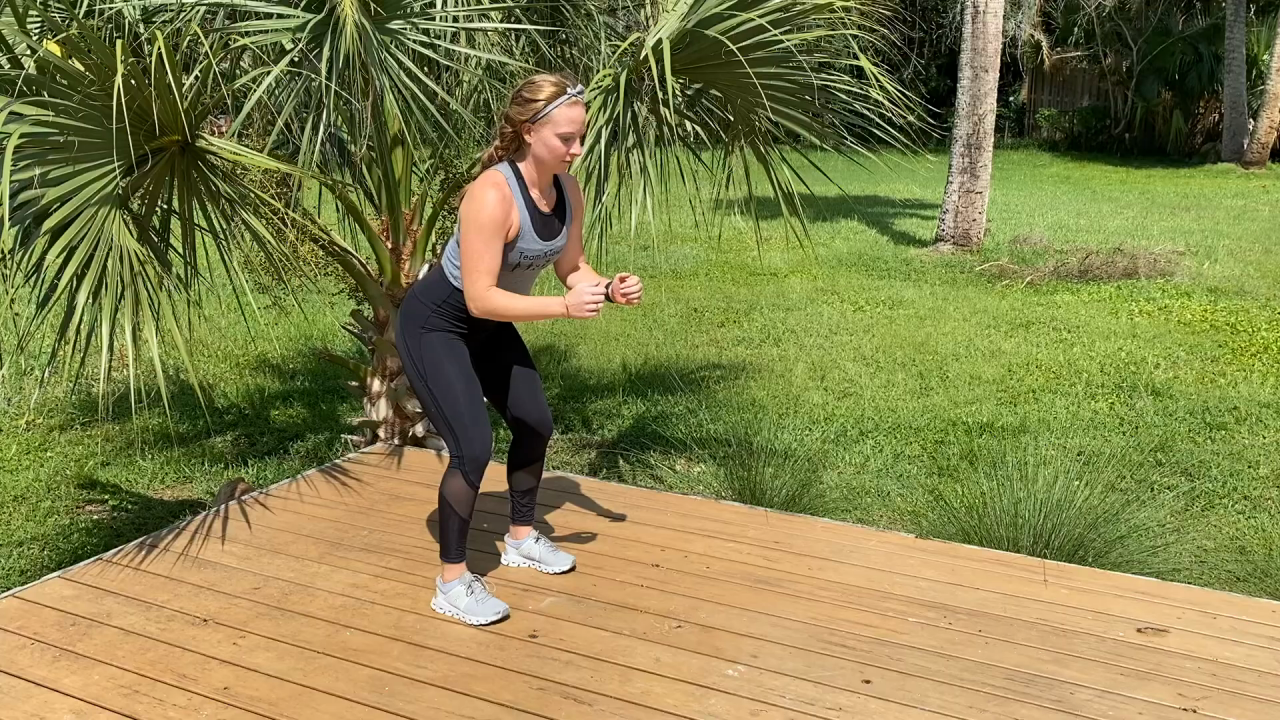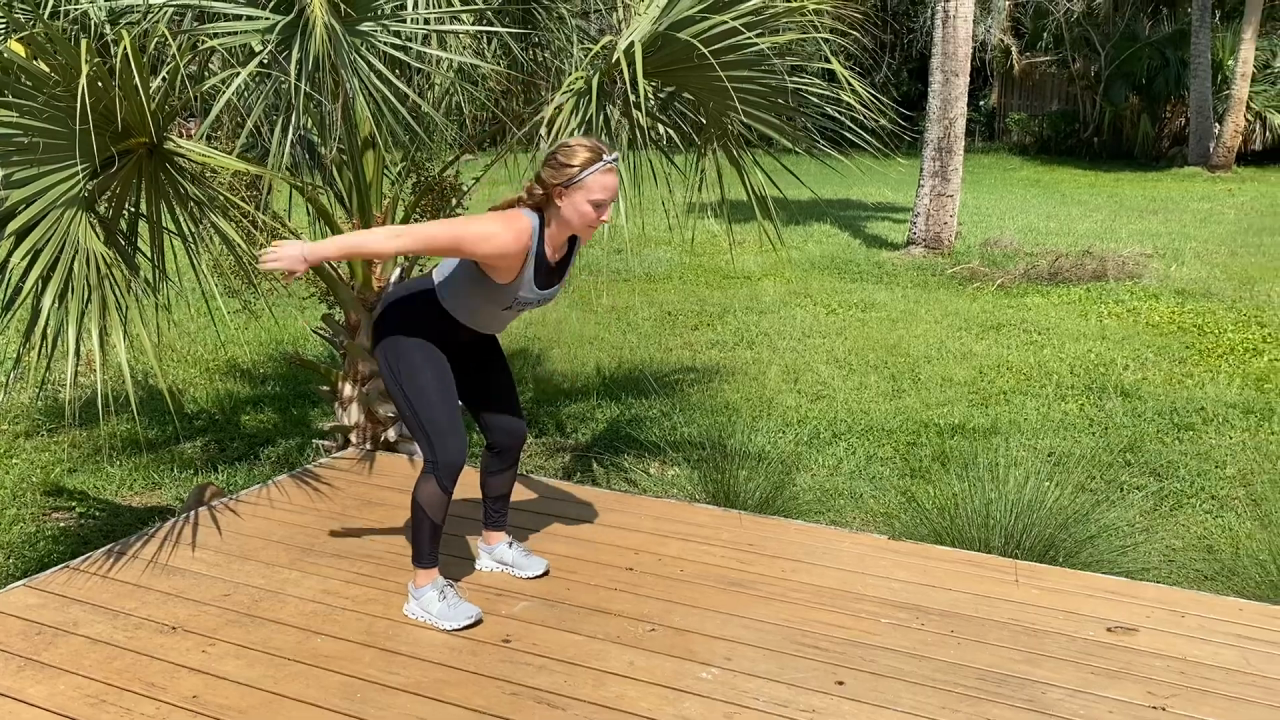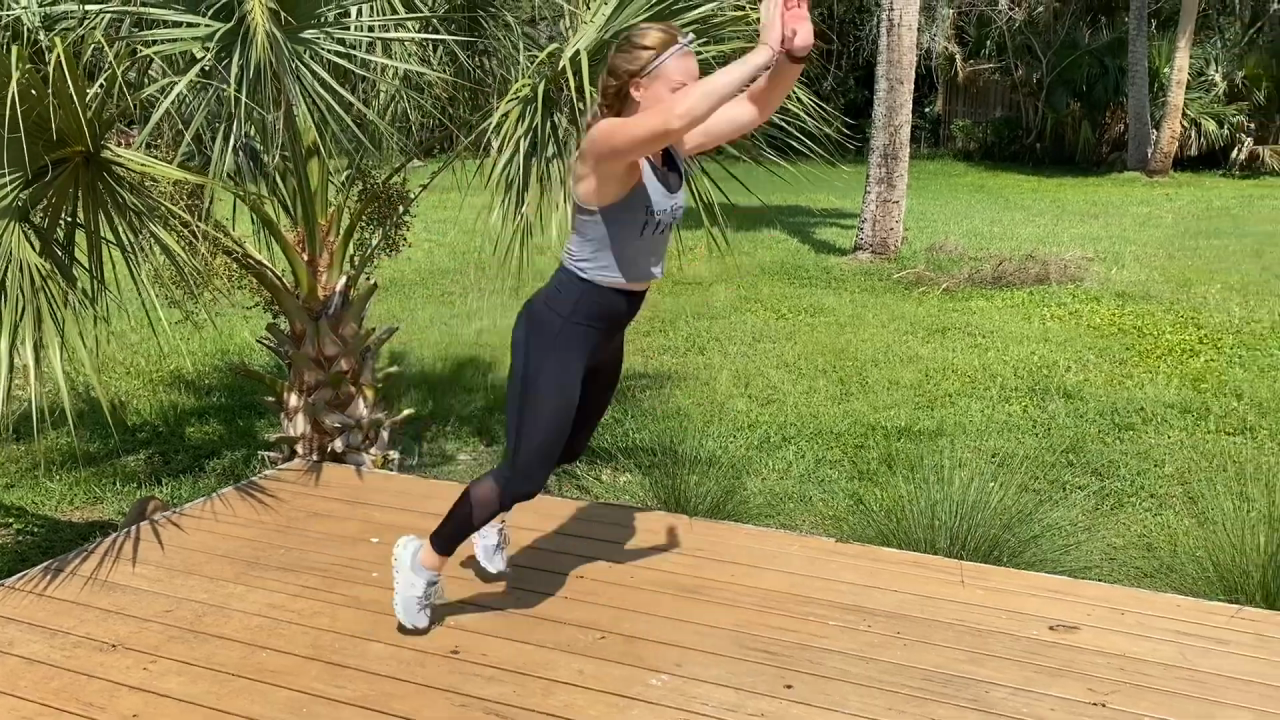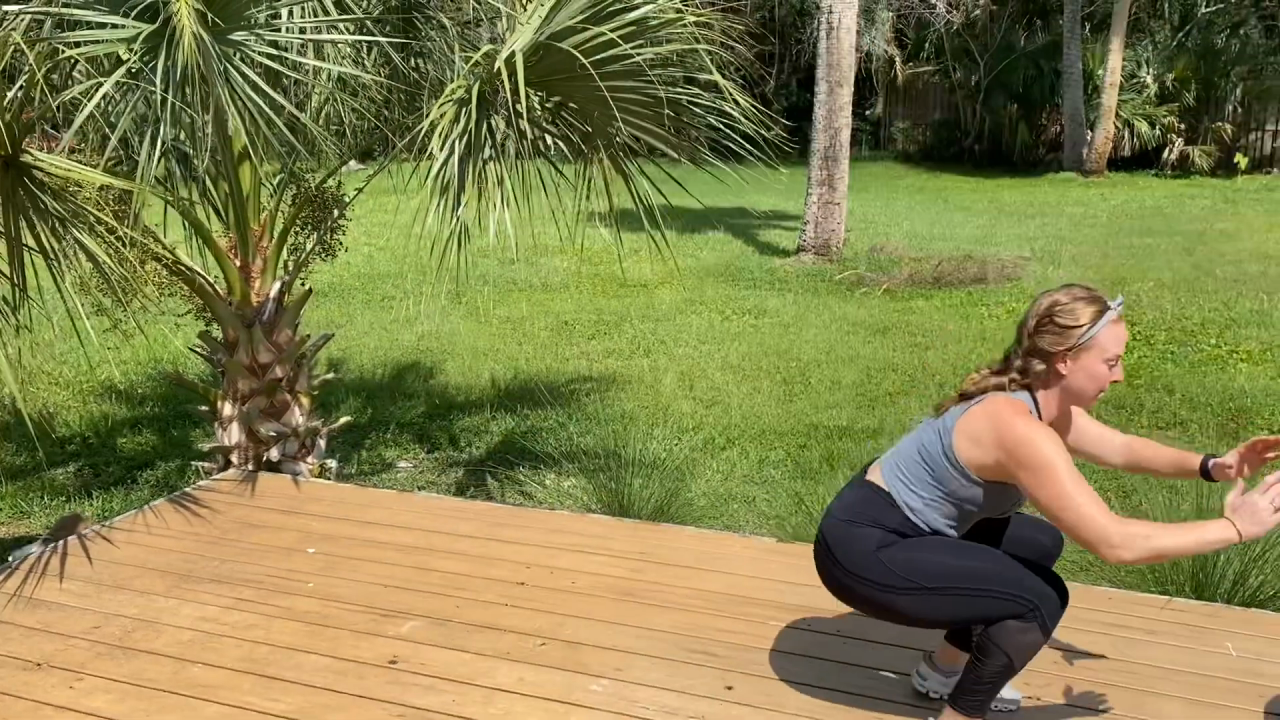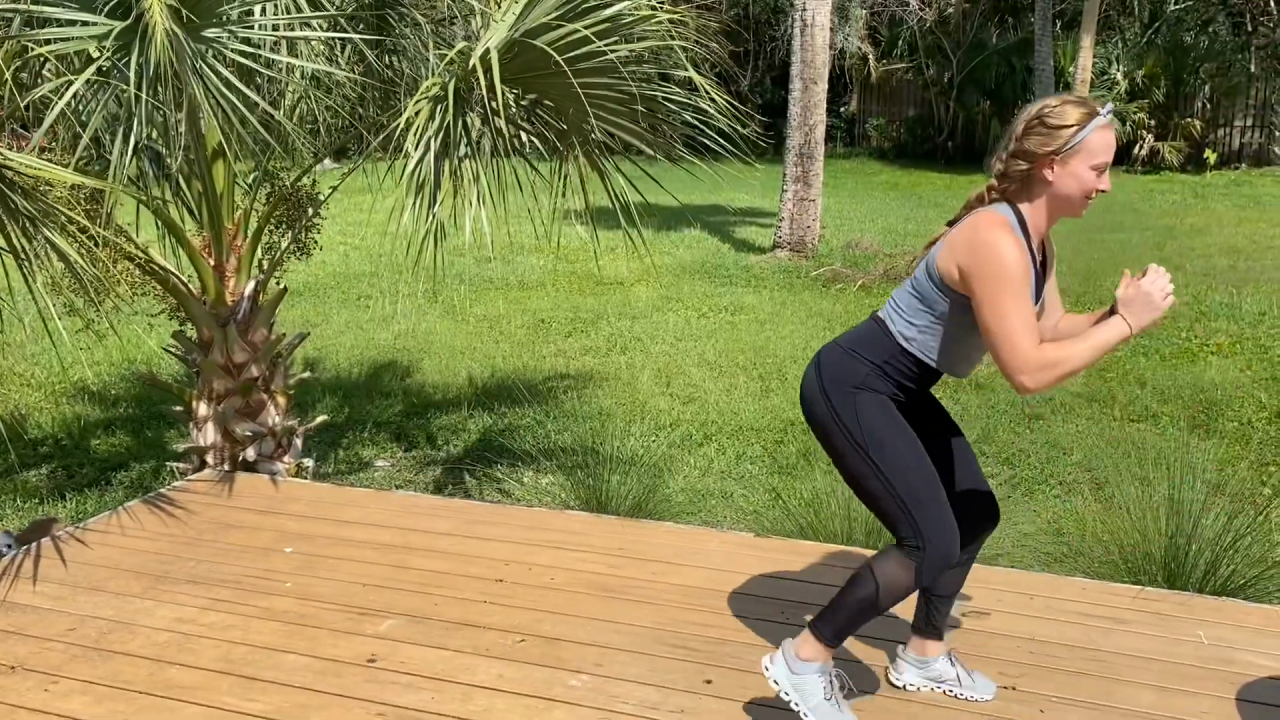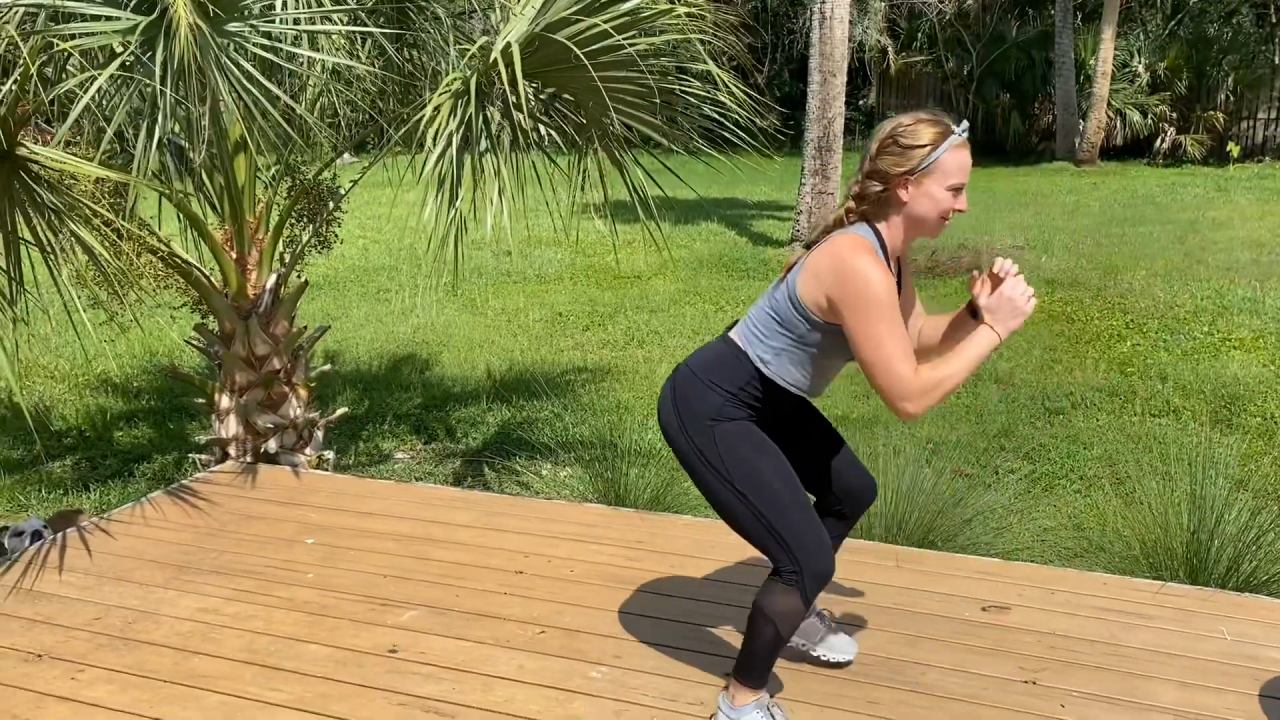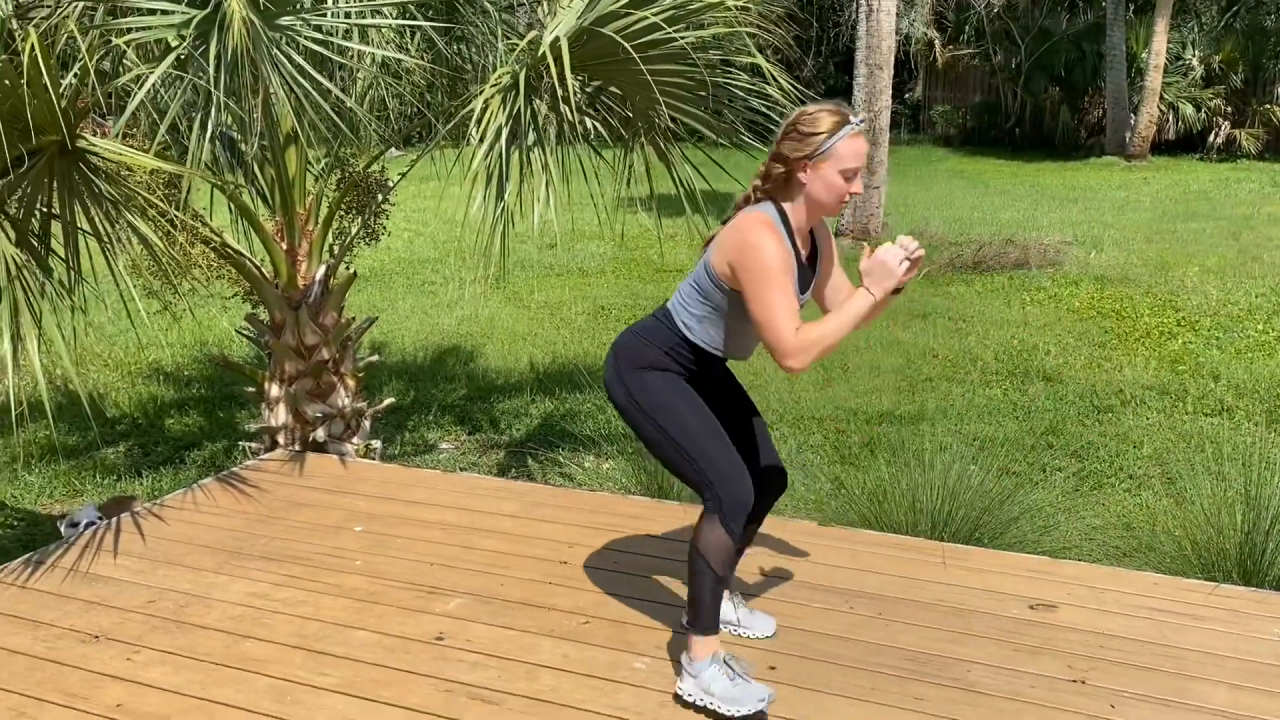
dt=0.7s
person 1, frame 1
left shoulder: (567, 191)
right shoulder: (492, 196)
left elbow: (572, 269)
right elbow: (480, 298)
left wrist: (610, 289)
right wrist: (565, 308)
left hip: (488, 325)
right hip: (435, 324)
left knee: (536, 423)
right knee: (473, 447)
left ankle: (521, 537)
right ankle: (452, 582)
person 1, frame 2
left shoulder: (575, 230)
right shoulder: (509, 234)
right elbow: (400, 238)
right wrist: (312, 253)
left hip: (467, 332)
right hip: (411, 328)
left knee: (510, 433)
right knee: (446, 454)
left ankle: (495, 543)
right ankle: (423, 586)
person 1, frame 3
left shoulder: (665, 145)
right shoulder: (608, 144)
left elbow: (759, 108)
right elbow: (678, 116)
left wrist: (793, 55)
right wrist: (762, 52)
left hip: (602, 332)
right hip: (558, 332)
left knee: (559, 454)
right knee: (523, 471)
left ankle: (483, 521)
right ankle: (425, 556)
person 1, frame 4
left shoulder: (1043, 397)
right shoulder: (1018, 428)
left elbow: (1118, 447)
right elbow: (1114, 542)
left wrist: (1210, 465)
right wrist: (1234, 528)
left hip: (904, 526)
right hip: (861, 551)
left knee: (1042, 547)
right knee: (1041, 599)
left ankle: (943, 668)
person 1, frame 5
left shoulder: (1030, 231)
right shoulder: (995, 241)
left elbow: (1052, 333)
right elbow: (1028, 372)
left wrist: (1117, 312)
right wrist: (1128, 323)
left hip: (895, 387)
right hip: (850, 385)
left knee: (976, 512)
right knee: (931, 546)
left ankle: (921, 655)
right ankle: (802, 659)
person 1, frame 6
left shoulder: (885, 246)
right shoulder: (858, 264)
left elbow: (918, 343)
right elbow: (909, 396)
left wrist: (977, 310)
right wrist: (995, 330)
left hip: (761, 396)
right hip: (708, 410)
left knee: (853, 492)
right knee: (809, 561)
left ankle: (797, 613)
person 1, frame 7
left shoulder: (813, 230)
right shoulder: (760, 236)
left elbow: (844, 316)
right elbow: (794, 353)
left wrist: (889, 284)
right wrist: (871, 288)
left hip: (699, 367)
right hip: (646, 368)
left knee: (767, 479)
right knee: (734, 496)
left ankle: (709, 598)
right ankle: (703, 661)
